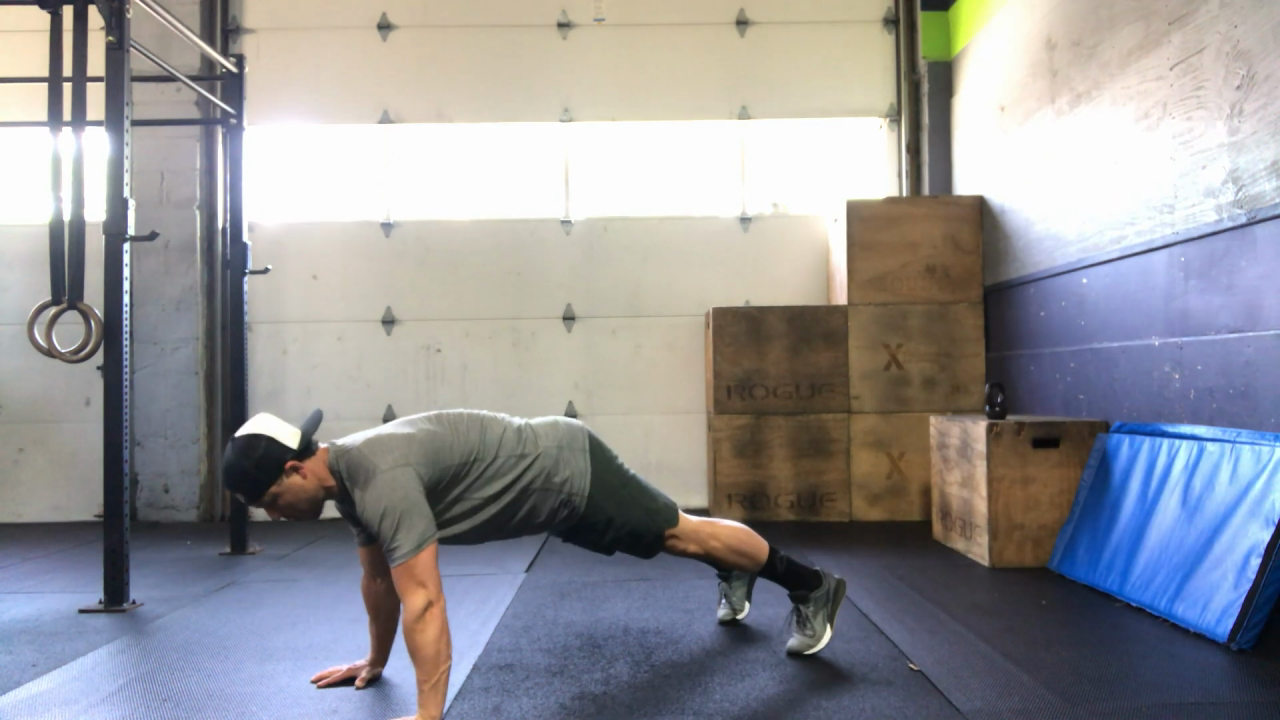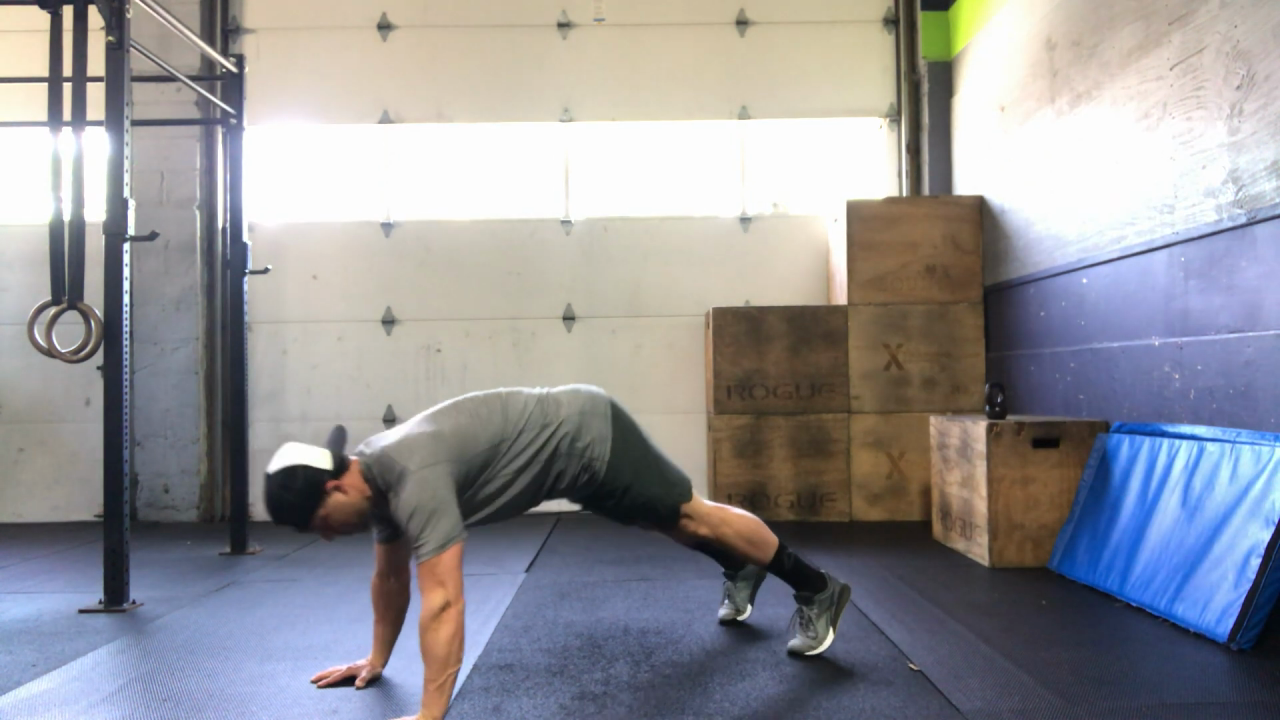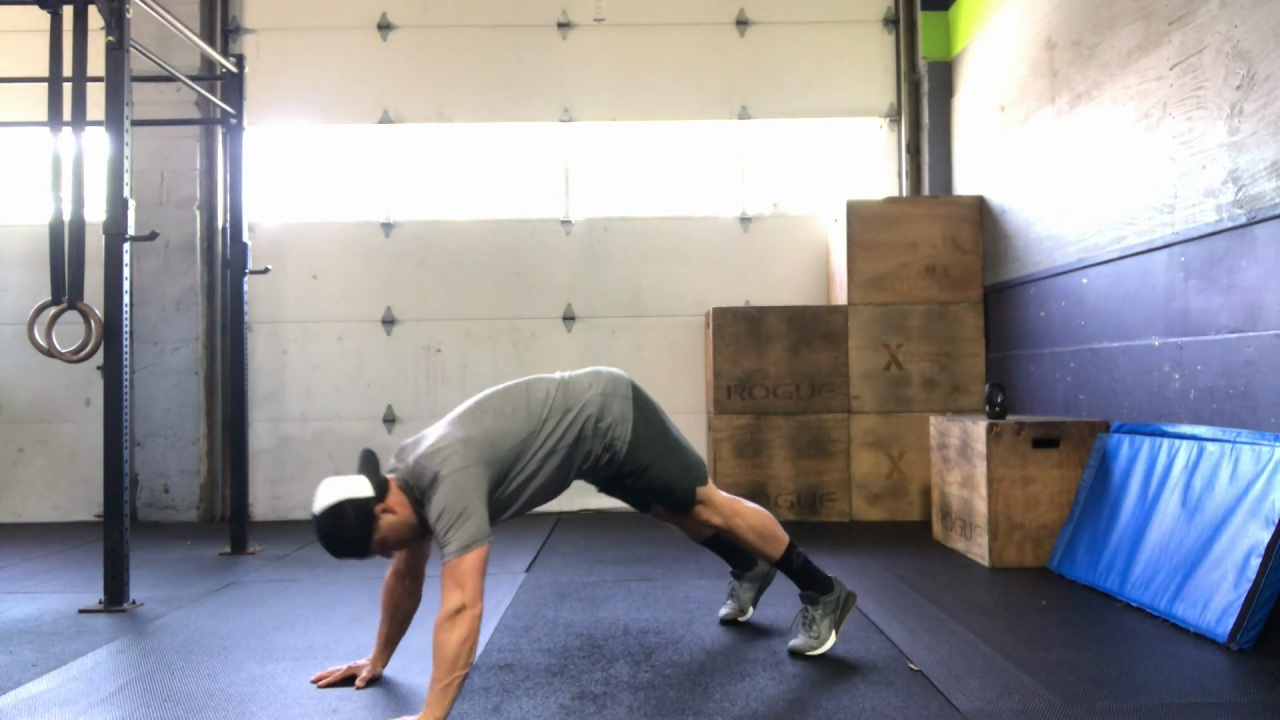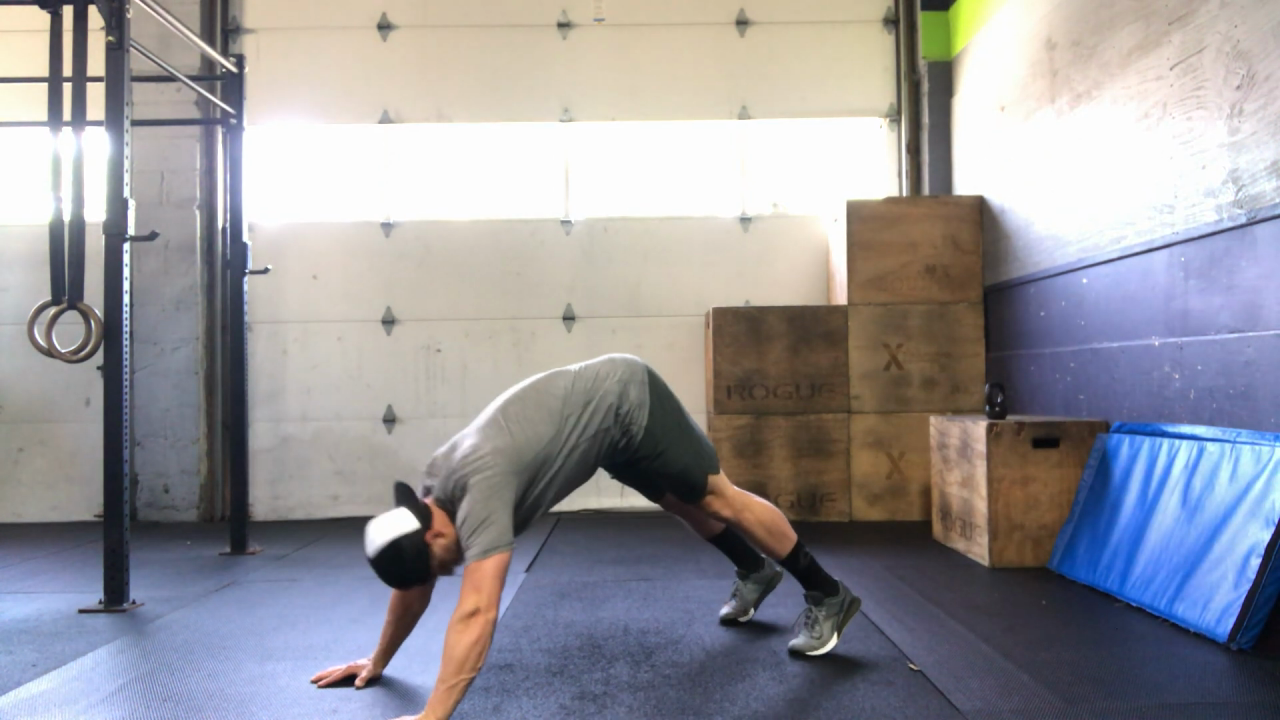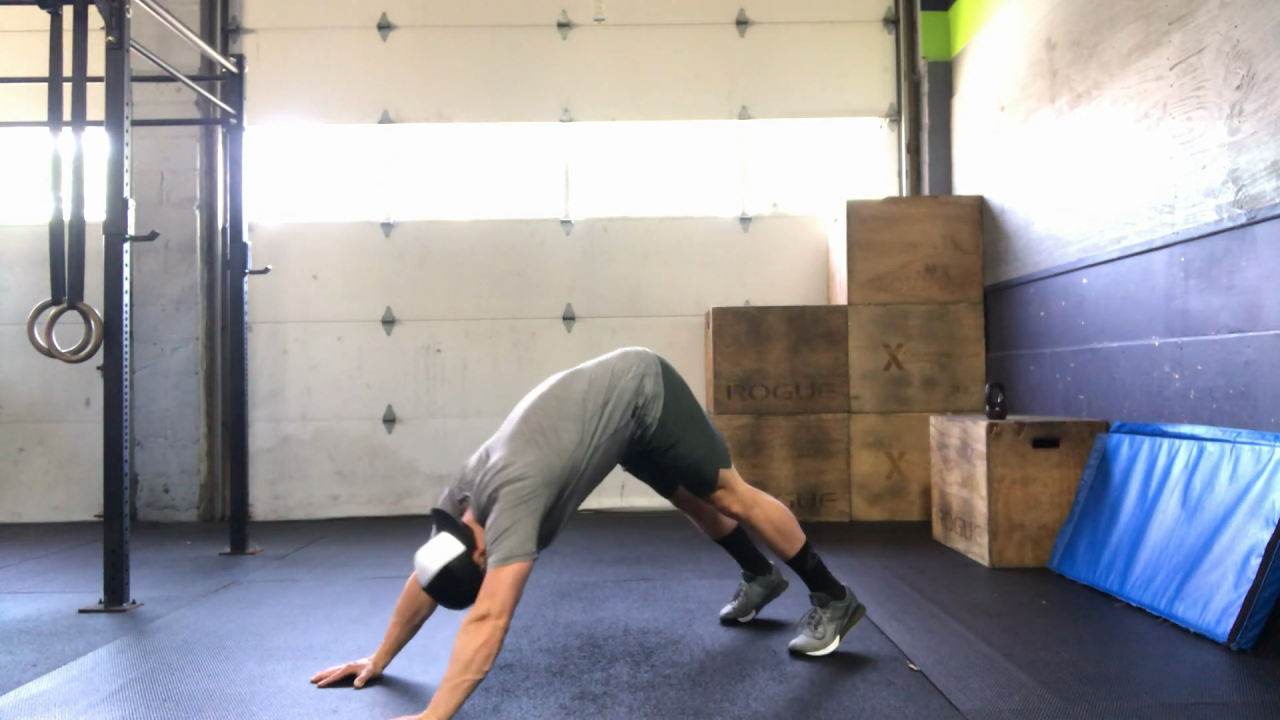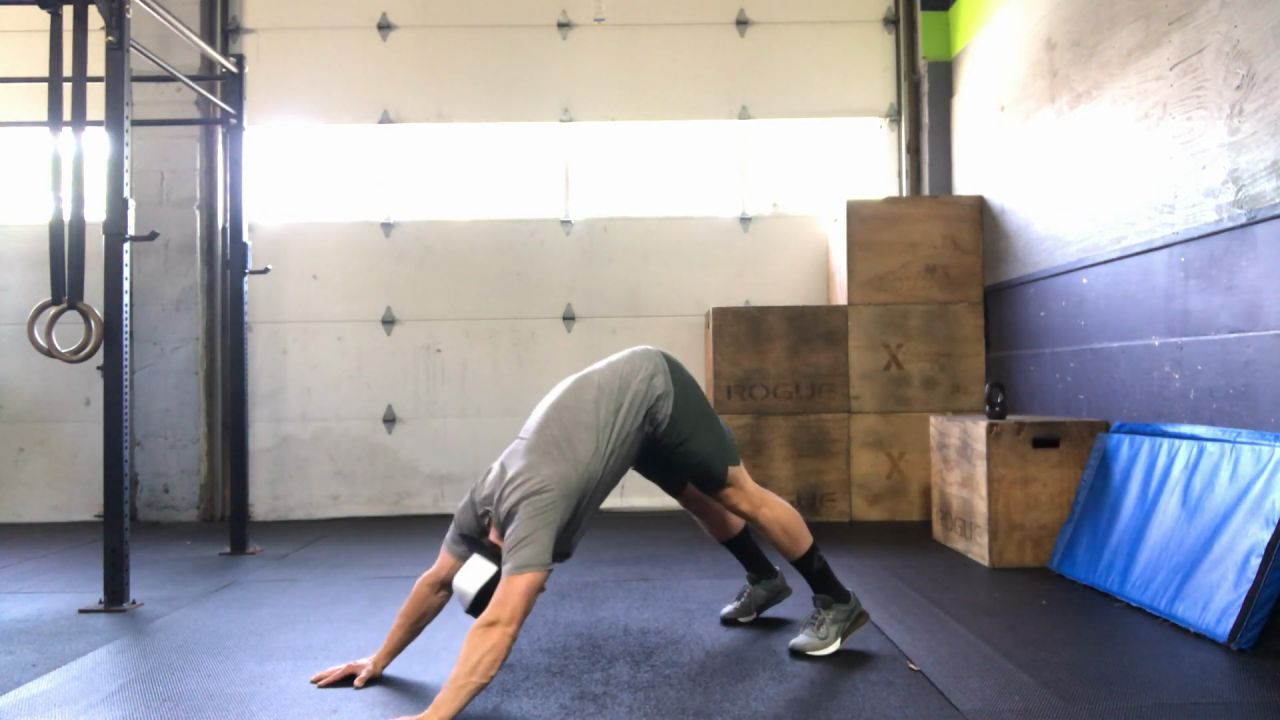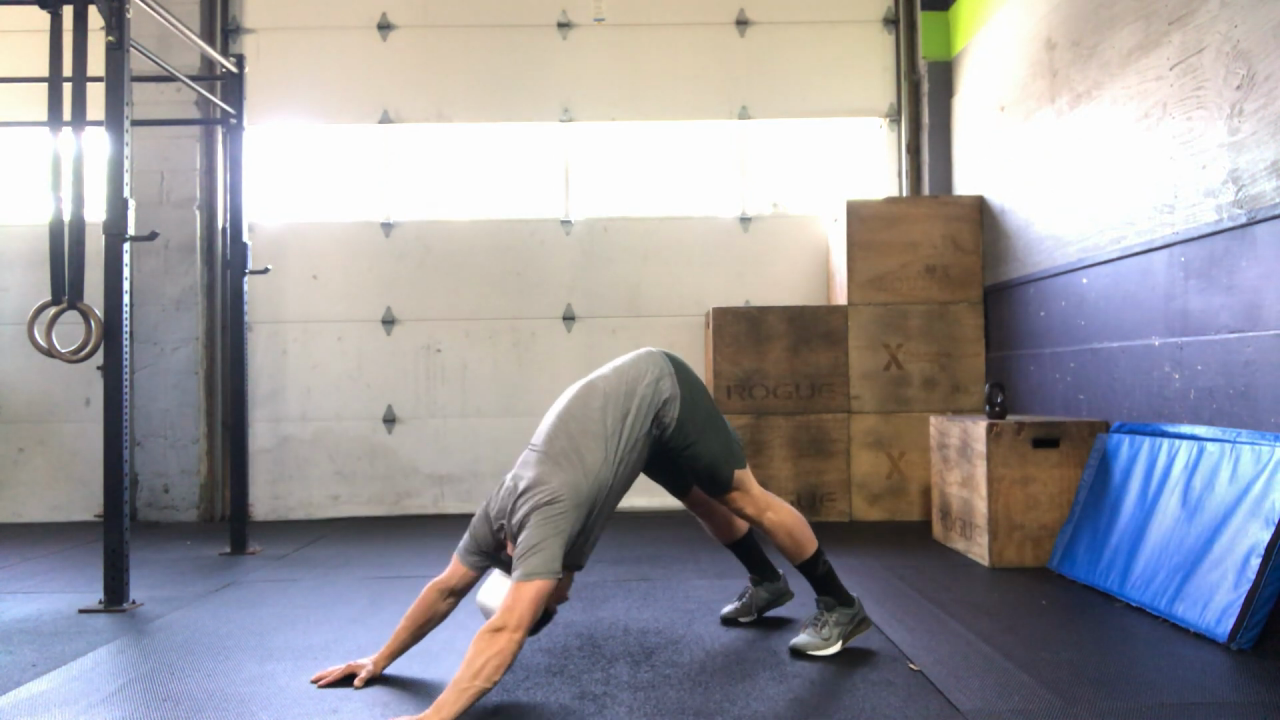
dt=0.3s
person 1, frame 1
left shoulder: (380, 480)
right shoulder: (349, 475)
left elbow: (423, 602)
right elbow: (377, 578)
right wrist: (374, 660)
left hip: (565, 473)
right hip: (551, 478)
left knee: (680, 532)
right knee: (659, 533)
left ankle: (812, 588)
right ankle: (737, 577)
person 1, frame 2
left shoulder: (412, 479)
right shoulder: (375, 474)
left elbow: (442, 600)
right elbow: (390, 575)
right wrist: (377, 659)
left hip: (586, 435)
right hip: (570, 444)
left knee: (692, 515)
right knee: (671, 520)
left ankle: (816, 591)
right ankle: (740, 573)
person 1, frame 3
left shoulder: (447, 483)
right shoulder: (405, 478)
left elbow: (461, 606)
right elbow: (404, 578)
right wrist: (375, 659)
left hip: (608, 416)
right hip: (591, 427)
left knee: (706, 506)
right knee: (673, 511)
left ankle: (823, 593)
right ankle: (749, 571)
person 1, frame 4
left shoulder: (480, 490)
right shoulder: (437, 487)
left elbow: (477, 610)
right elbow: (418, 587)
right wrist: (377, 661)
left hip: (627, 399)
right hip: (608, 414)
left knee: (718, 498)
right knee: (682, 503)
left ankle: (827, 596)
right ankle: (755, 572)
person 1, frame 5
left shoulder: (512, 499)
right shoulder: (464, 493)
left elbow: (488, 618)
right elbow: (423, 581)
right wrist: (378, 659)
left hip: (644, 392)
right hip: (622, 406)
left knee: (731, 495)
right knee: (691, 499)
left ankle: (832, 600)
right ankle: (760, 576)
person 1, frame 6
left shoulder: (533, 509)
right shoulder: (483, 503)
left elbow: (499, 625)
right elbow: (436, 582)
right wrist: (379, 659)
left hip: (653, 389)
right hip: (629, 399)
left knee: (739, 495)
right knee: (698, 499)
left ankle: (836, 602)
right ankle: (764, 580)
person 1, frame 7
left shoulder: (544, 519)
right shoulder: (500, 513)
left elbow: (505, 630)
right elbow: (445, 588)
right wrist: (378, 660)
left hip: (661, 390)
right hip: (636, 397)
left knee: (745, 498)
right knee: (703, 502)
left ankle: (839, 606)
right ankle: (767, 583)
